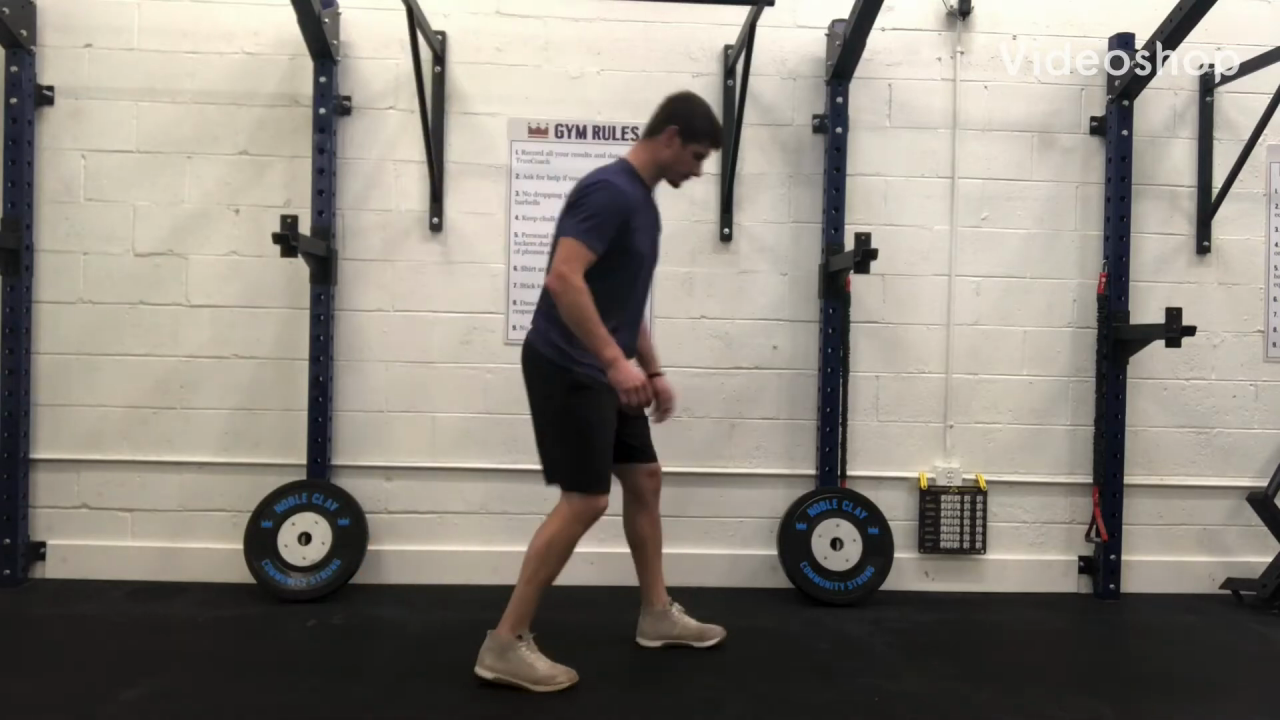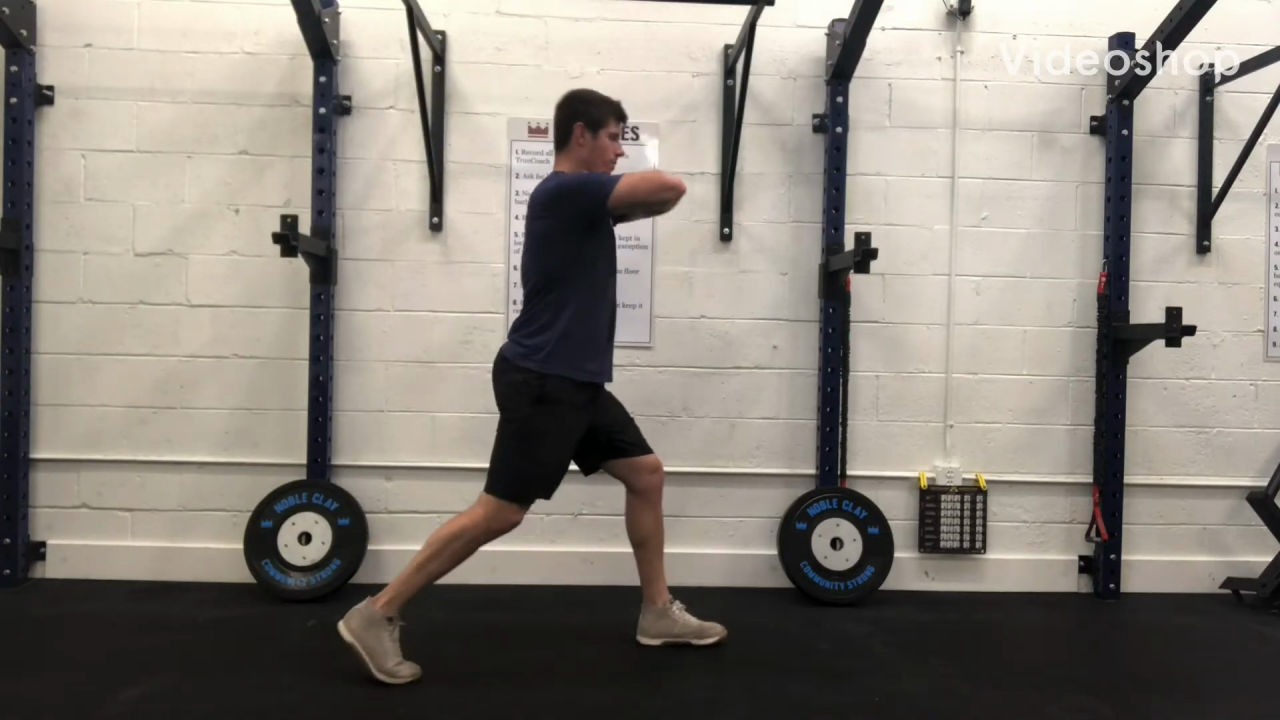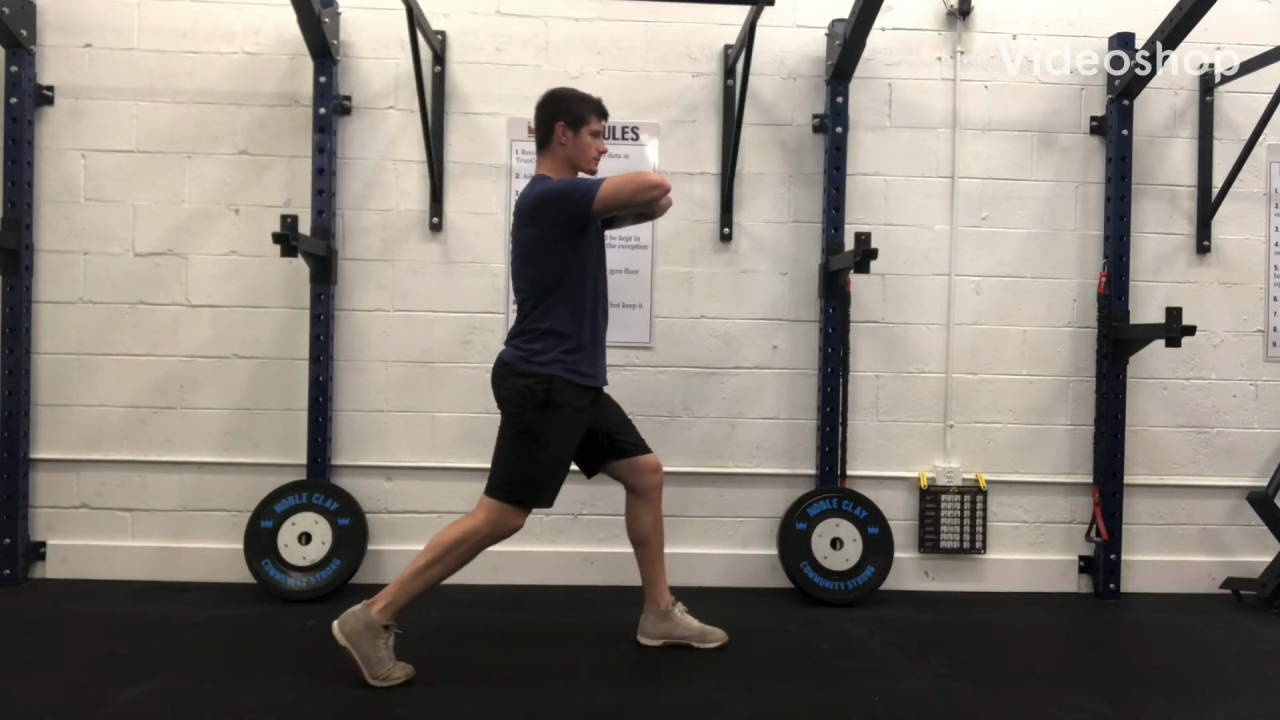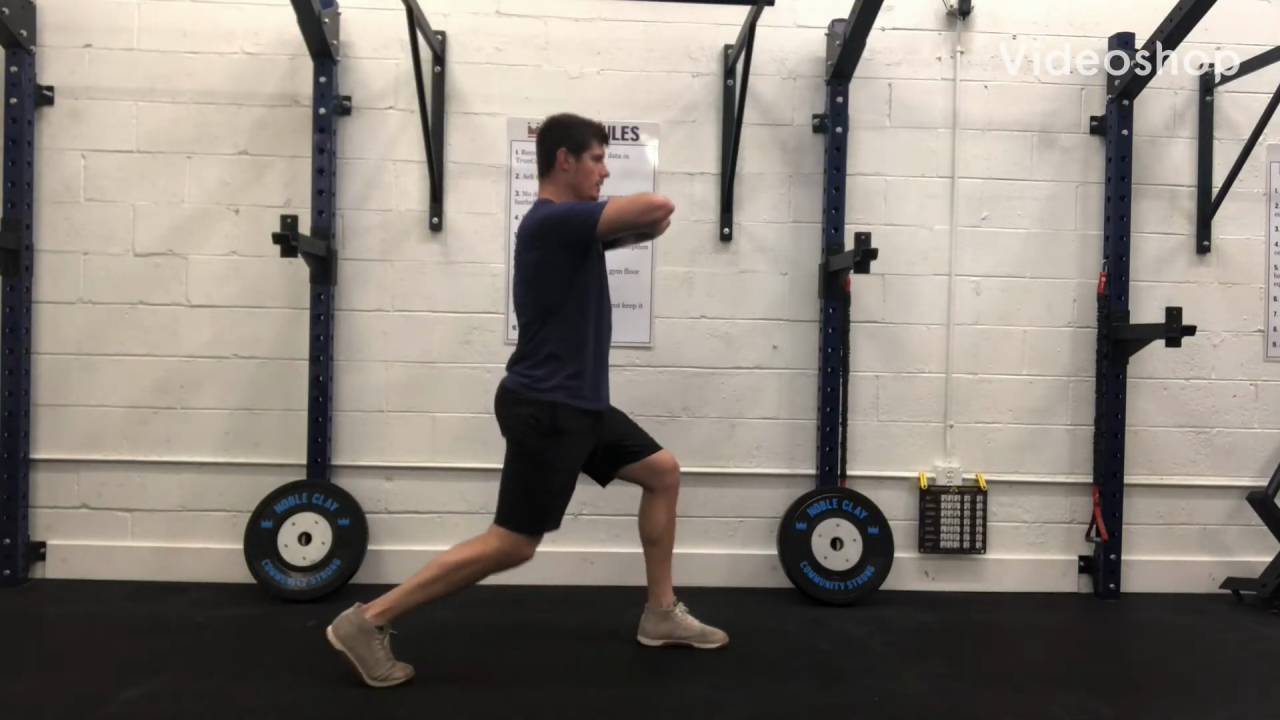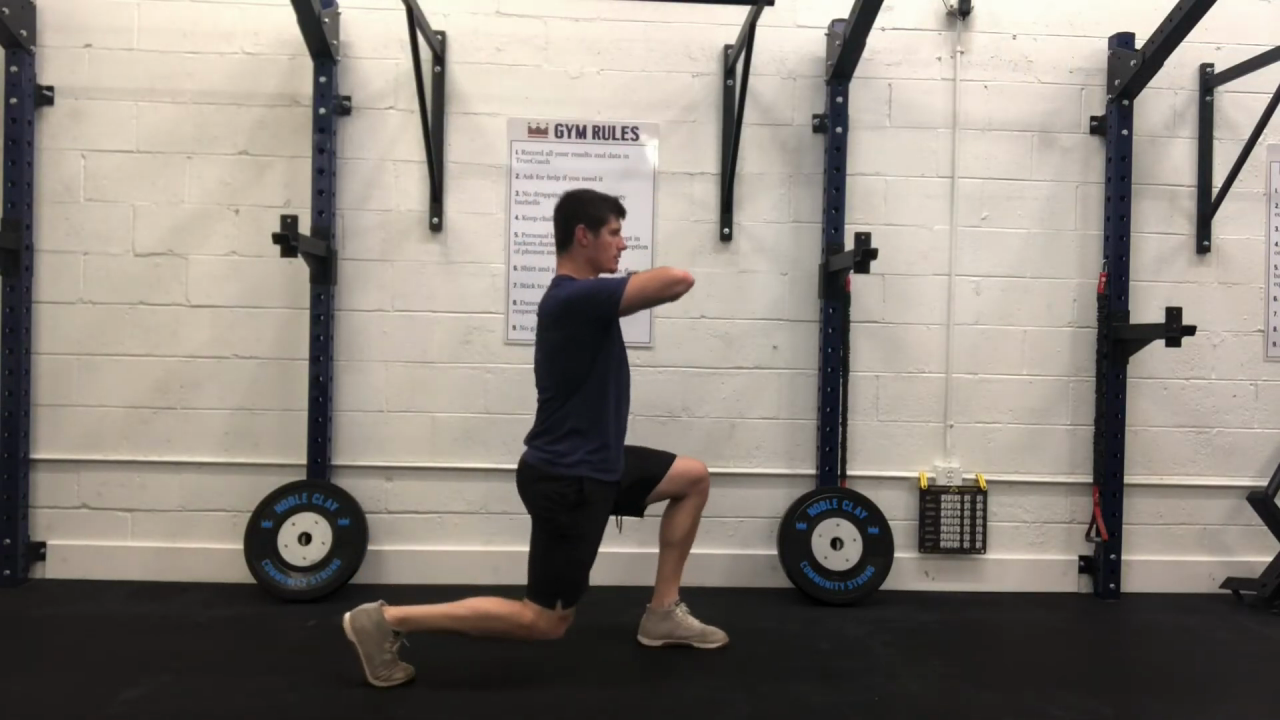
dt=1s
person 1, frame 1
left shoulder: (642, 200)
right shoulder: (609, 191)
right elbow: (563, 278)
left wrist: (648, 368)
right wrist: (617, 360)
left hip: (601, 369)
right hip: (566, 366)
left knee: (644, 480)
right knee: (585, 500)
left ankle: (657, 613)
right ankle: (507, 642)
person 1, frame 2
left shoulder: (583, 199)
right shoulder: (565, 191)
left elbow: (660, 199)
right elbow: (669, 187)
left wrist: (643, 196)
right wrist: (639, 189)
left hip: (577, 380)
right hip: (540, 379)
left knee: (647, 476)
right knee: (500, 510)
left ankle: (658, 613)
right ankle: (377, 616)
person 1, frame 3
left shoulder: (570, 199)
right shoulder: (549, 197)
left elbow: (651, 203)
right elbow: (653, 187)
left wrist: (646, 205)
right wrist: (645, 200)
left hip: (575, 382)
right hip: (542, 383)
left knee: (646, 476)
right knee: (500, 516)
left ankle: (660, 613)
right ankle: (371, 619)
person 1, frame 4
left shoulder: (568, 224)
right shoulder: (554, 222)
left elbow: (647, 222)
right elbow: (657, 207)
left wrist: (644, 225)
right wrist: (646, 219)
left hip: (578, 403)
right hip: (545, 408)
left knee: (663, 473)
right knee: (511, 544)
left ankle: (661, 613)
right ankle: (366, 621)
person 1, frame 5
left shoulder: (581, 296)
right shoulder: (576, 299)
left elbow: (660, 284)
right elbow: (678, 280)
left wrist: (640, 284)
right wrist: (644, 281)
left hip: (589, 464)
right hip: (567, 479)
left knee: (694, 478)
right knee: (544, 622)
left ankle: (663, 613)
right ankle: (384, 621)
